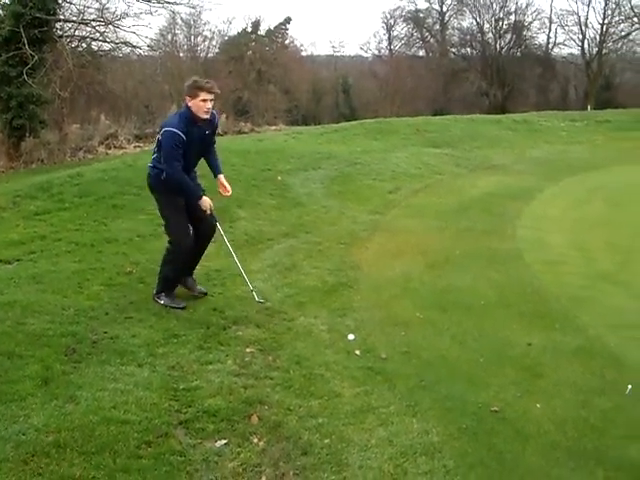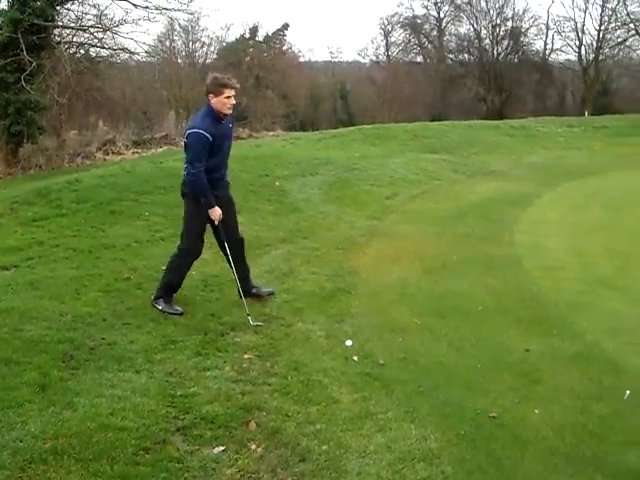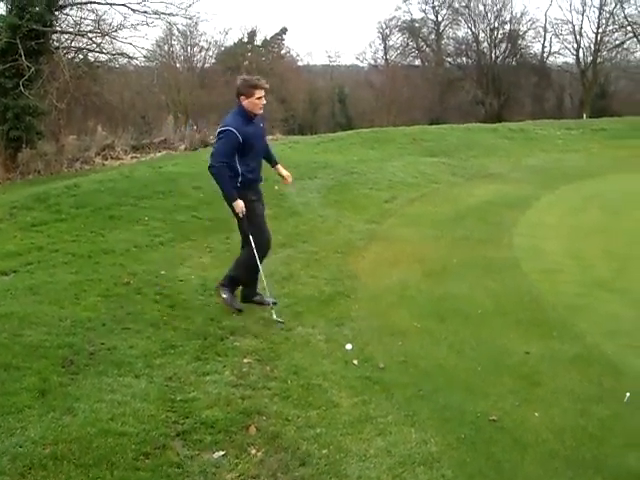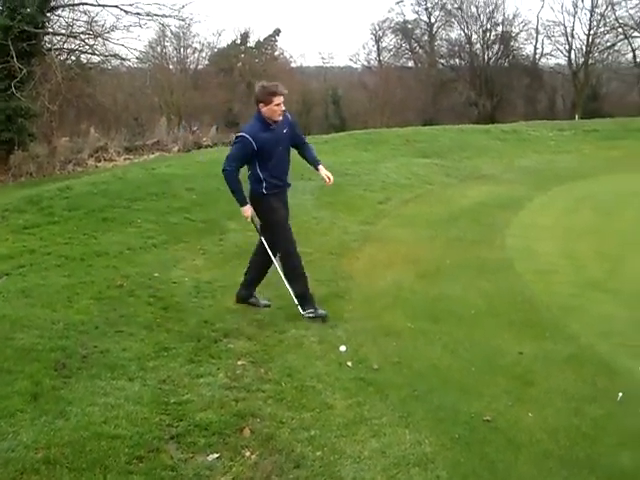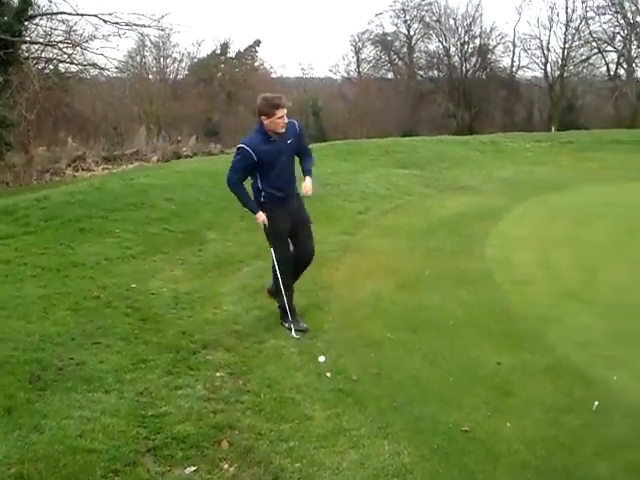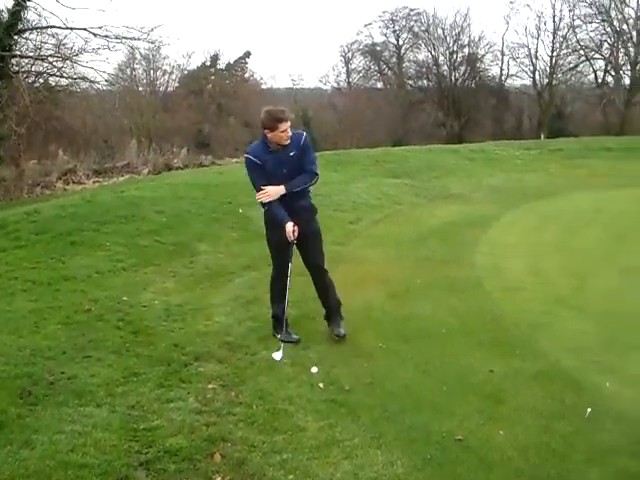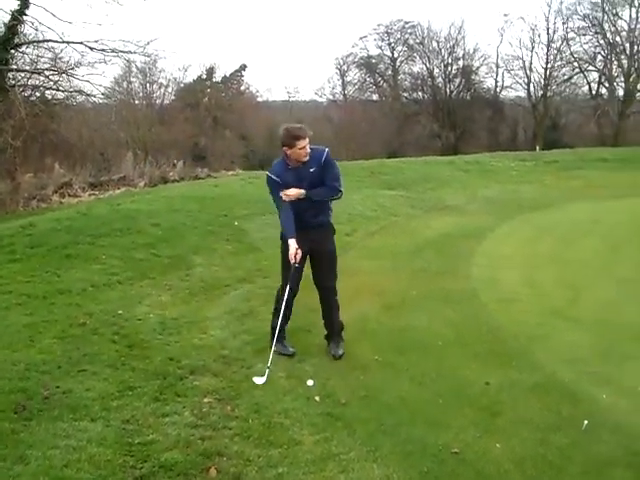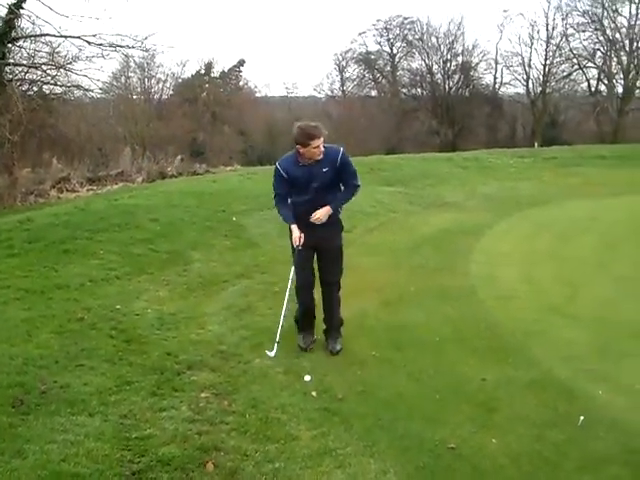
dt=0.3s
person 1, frame 1
left shoulder: (210, 120)
right shoulder: (173, 129)
right elbow: (172, 171)
left wrist: (219, 175)
right wrist: (199, 197)
left hip: (188, 179)
right hip: (164, 183)
left knee: (206, 228)
right knee: (181, 239)
left ankle: (185, 276)
right ankle: (163, 292)
person 1, frame 2
left shoulder: (227, 117)
right shoulder: (200, 129)
right elbow: (195, 172)
right wrist: (210, 206)
left hip: (220, 187)
right hip: (198, 191)
left knee: (233, 238)
right knee: (191, 246)
left ankle: (247, 287)
right ankle: (163, 296)
person 1, frame 3
left shoulder: (257, 117)
right shoulder: (232, 128)
right elbow: (216, 165)
left wrist: (277, 166)
right wrist: (233, 199)
left hip: (253, 188)
right hip: (240, 192)
left knee: (252, 240)
right knee: (260, 242)
left ankle: (249, 291)
right ankle: (227, 285)
person 1, frame 4
left shoulder: (286, 121)
right shoulder: (249, 135)
left elbow: (301, 144)
right elbow: (229, 170)
left wrist: (319, 166)
right wrist: (243, 203)
left hip: (280, 193)
right hip: (266, 198)
left knee: (268, 246)
right knee: (289, 250)
left ankle: (245, 292)
right ankle: (307, 304)
person 1, frame 5
left shoulder: (293, 128)
right shoulder: (250, 147)
left elbow: (306, 153)
right elbow: (234, 182)
left wrist: (308, 176)
right wrist: (254, 210)
left hip: (294, 200)
right hip: (270, 207)
left knee: (306, 253)
right knee: (282, 259)
left ankle: (277, 289)
right ankle: (287, 314)
person 1, frame 6
left shoulder: (300, 140)
right shoulder: (254, 155)
left elbow: (311, 174)
right elbow: (264, 195)
left wrist: (282, 189)
right wrist: (285, 221)
left hip: (305, 212)
right hip: (278, 219)
left knee: (317, 267)
right knee: (281, 271)
left ankle: (334, 316)
right ankle: (279, 324)
person 1, frame 7
left shoulder: (322, 156)
right shoulder: (276, 173)
left elbow: (335, 190)
right elbow: (285, 209)
left wrist: (302, 194)
right wrist: (291, 241)
left hip: (322, 230)
right hip: (294, 234)
left knee: (327, 286)
right knee: (288, 285)
left ankle: (335, 336)
right ankle: (278, 337)
person 1, frame 8
left shoulder: (337, 155)
right shoulder: (285, 166)
left elbow: (352, 185)
right elbow: (280, 200)
left wrist: (330, 208)
right wrist: (293, 225)
left hip: (329, 226)
right hip: (301, 228)
left knee: (331, 281)
right knee: (304, 281)
left ankle: (333, 331)
right ankle: (306, 328)
